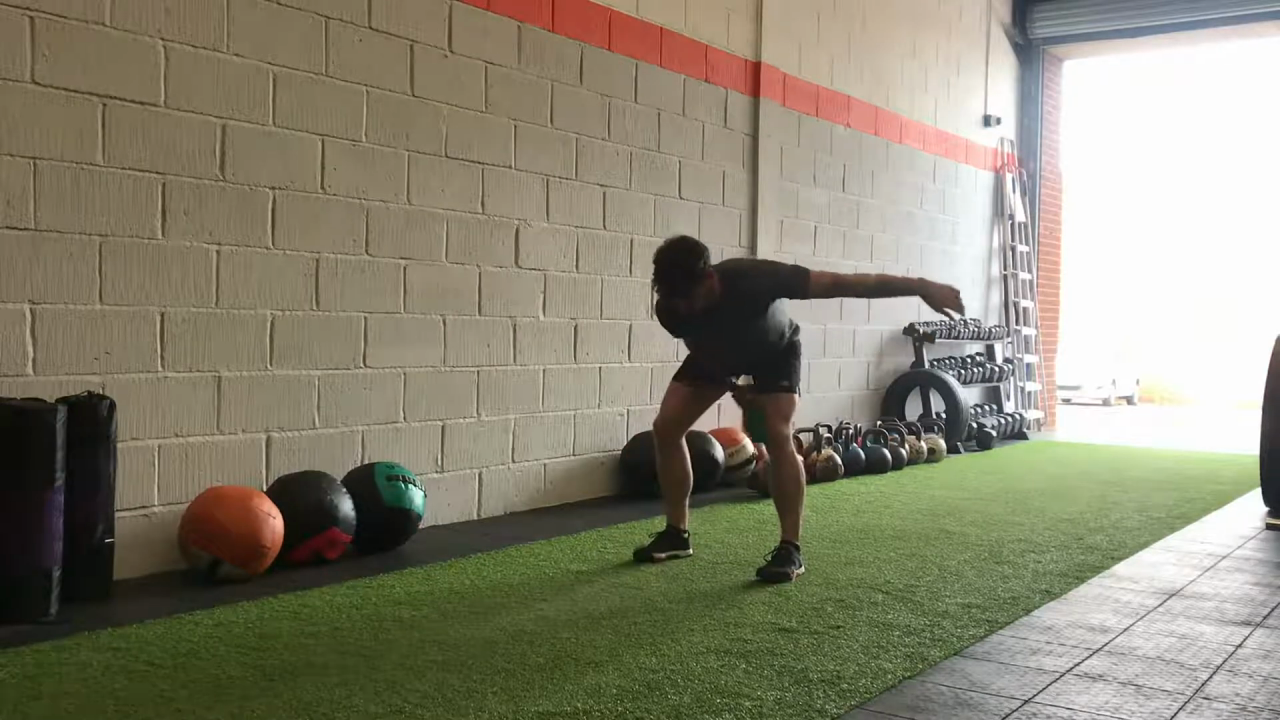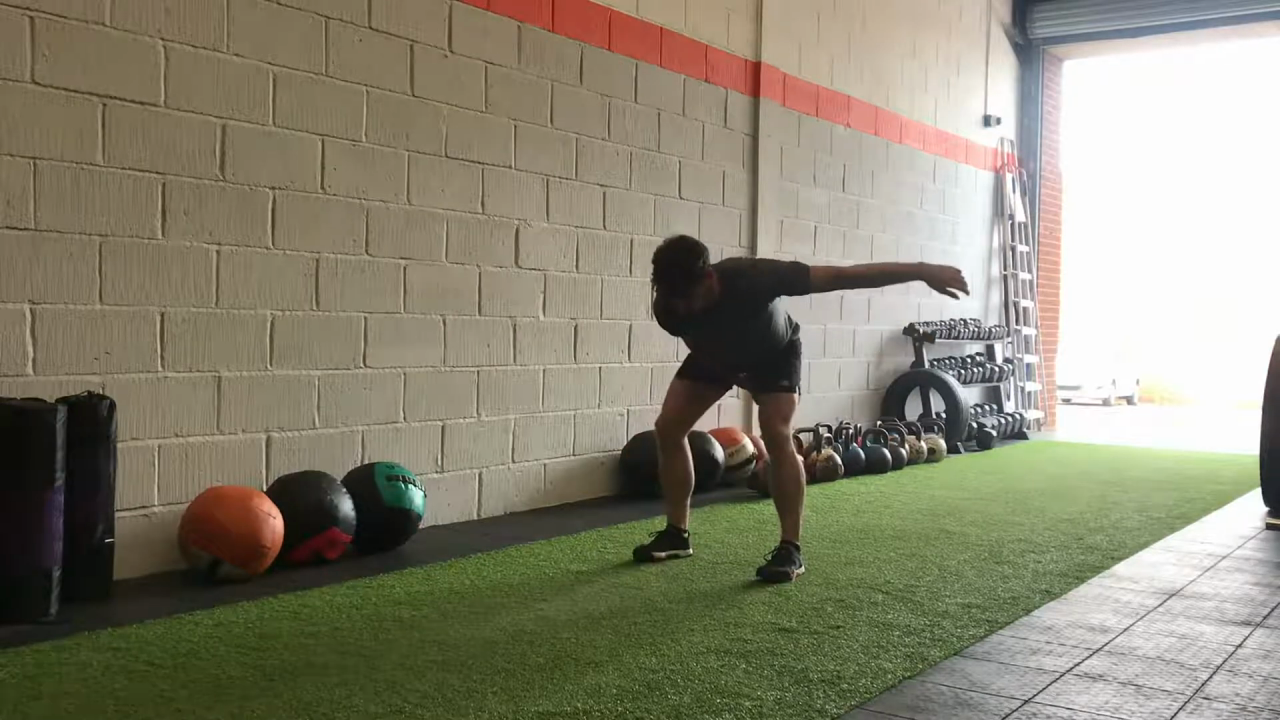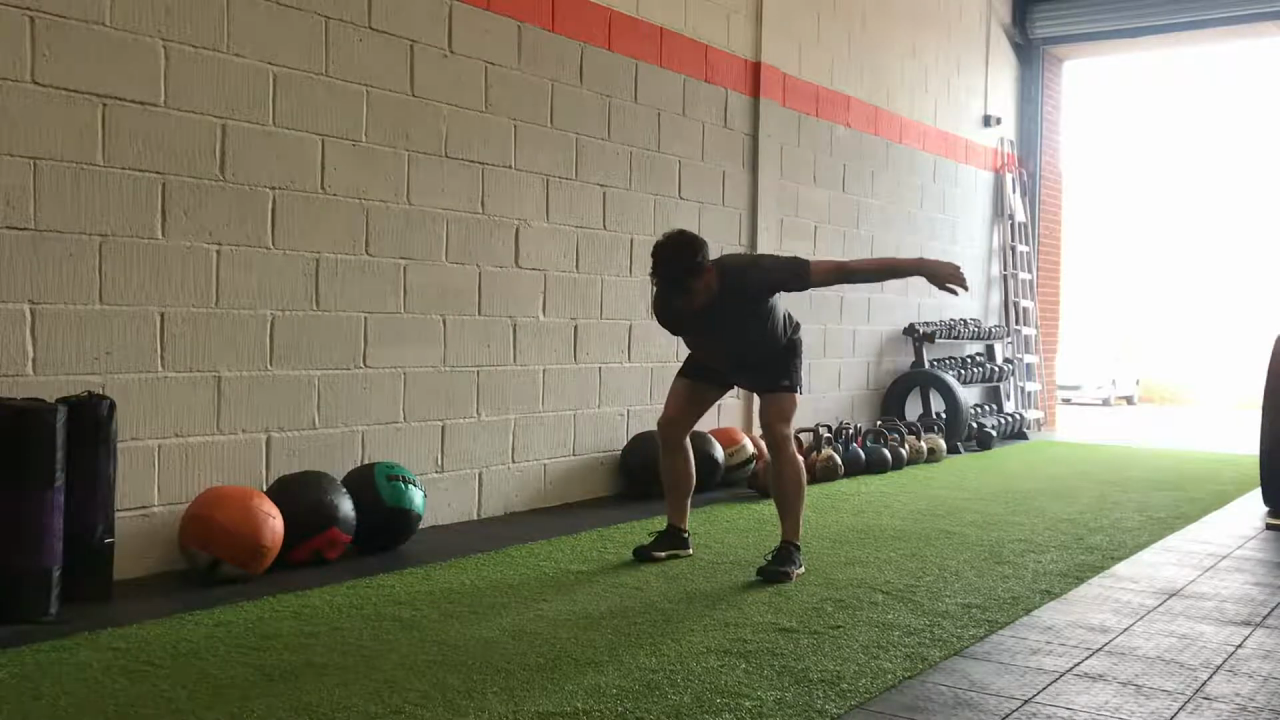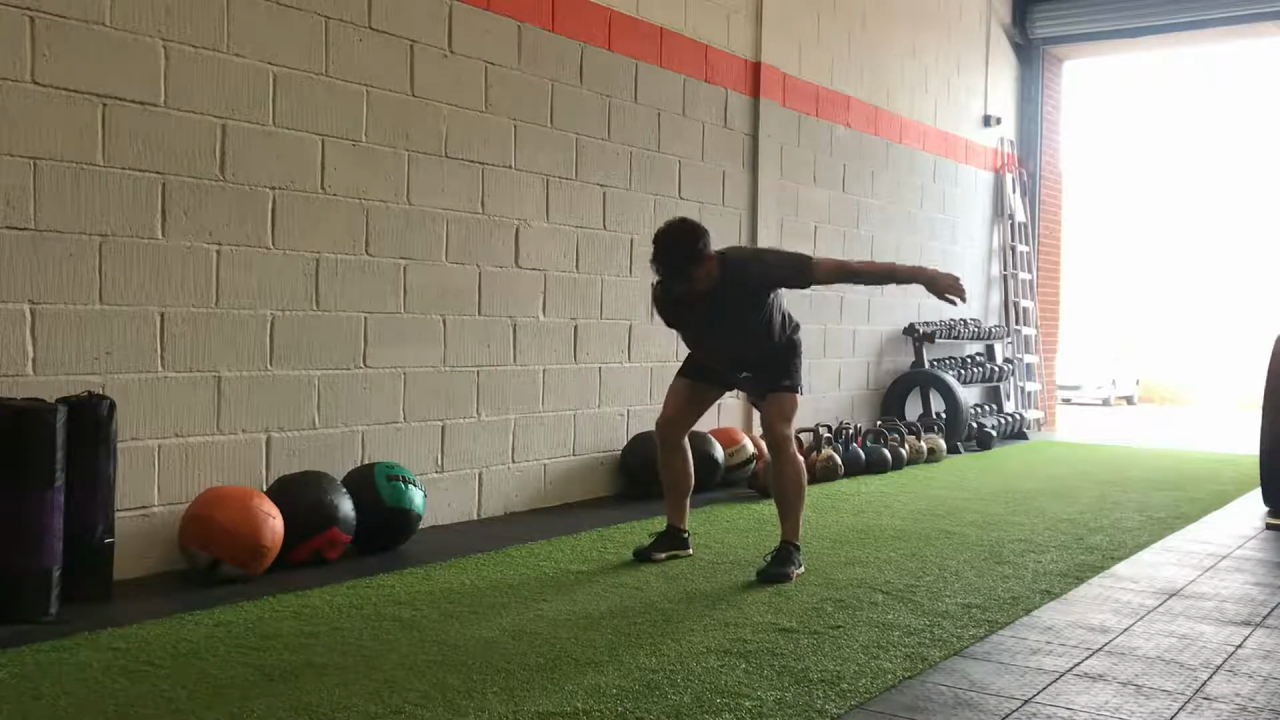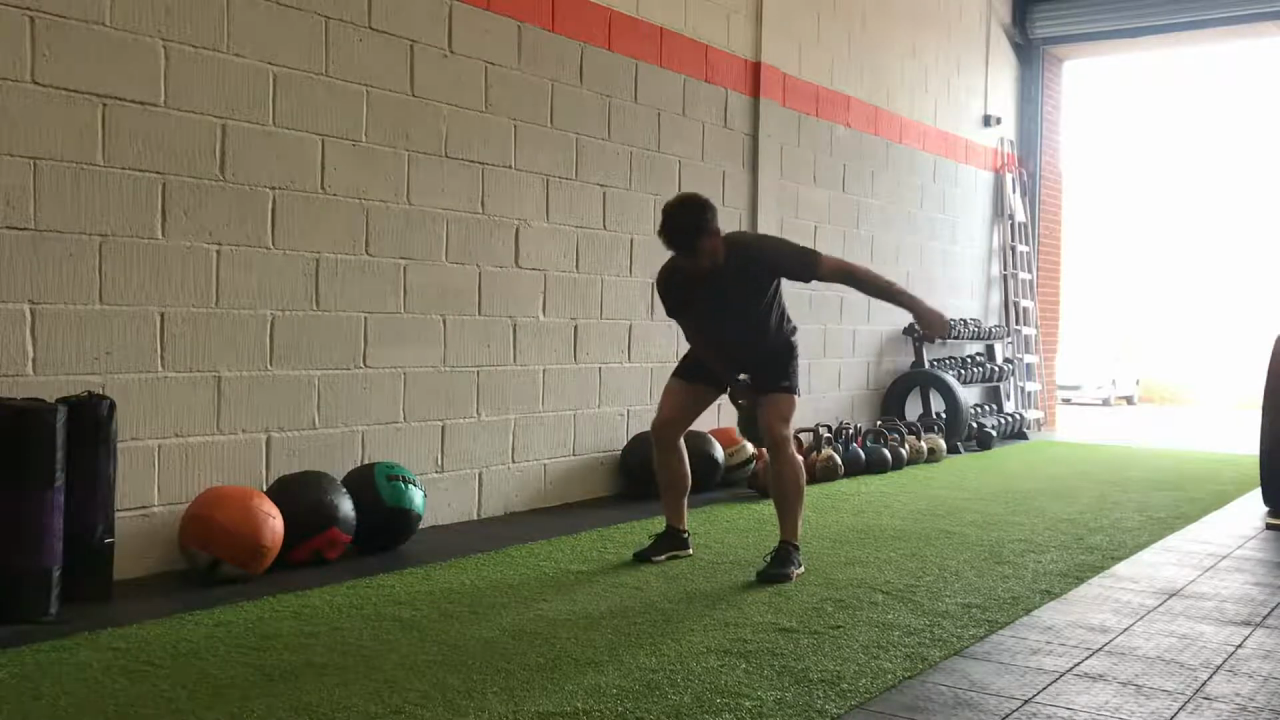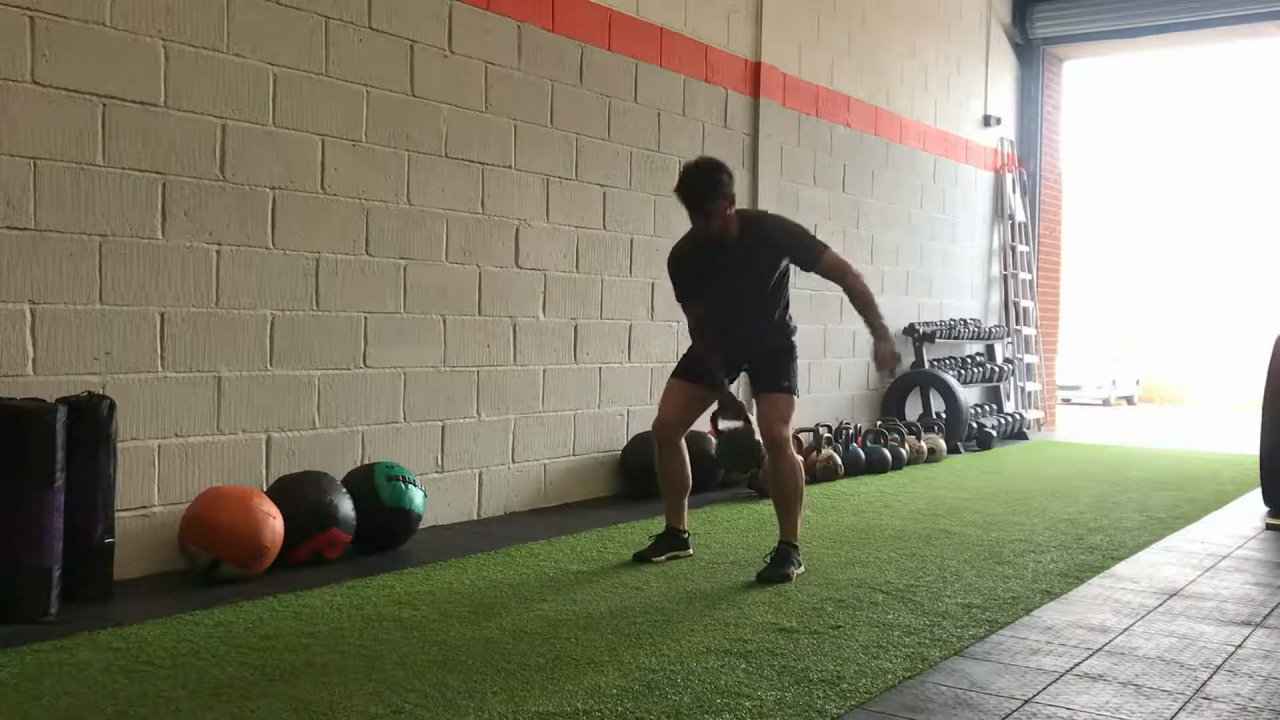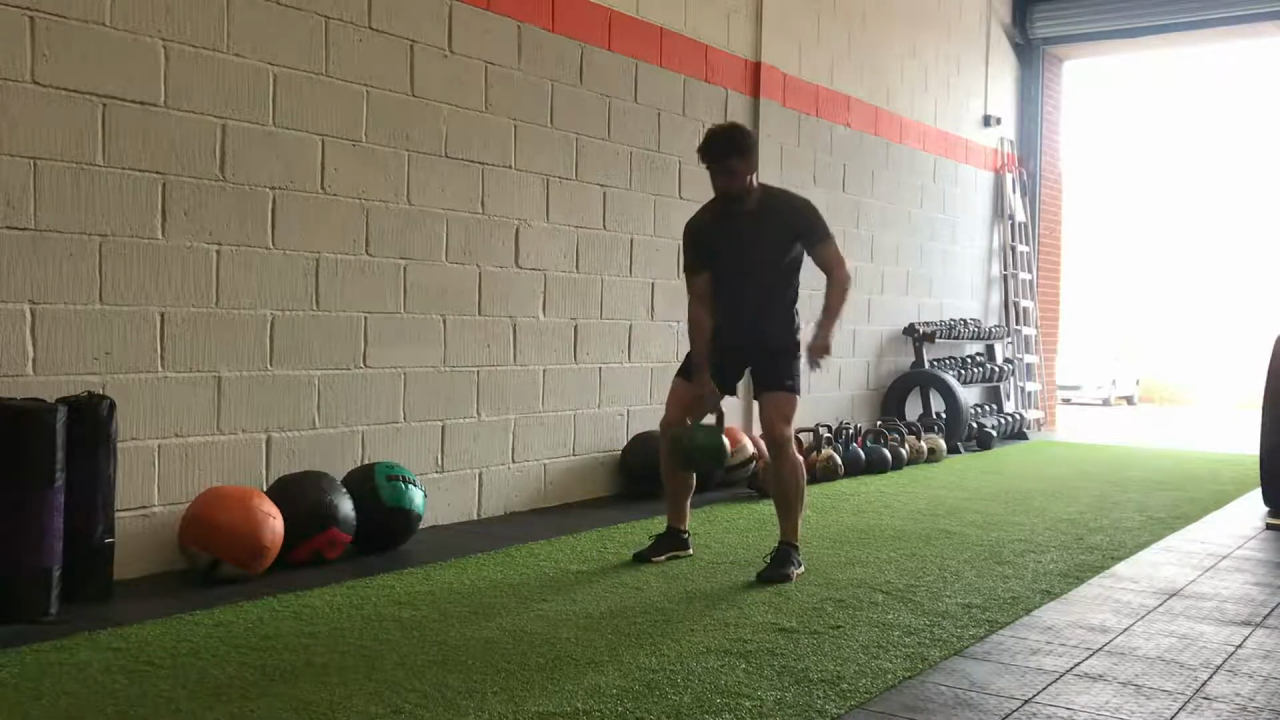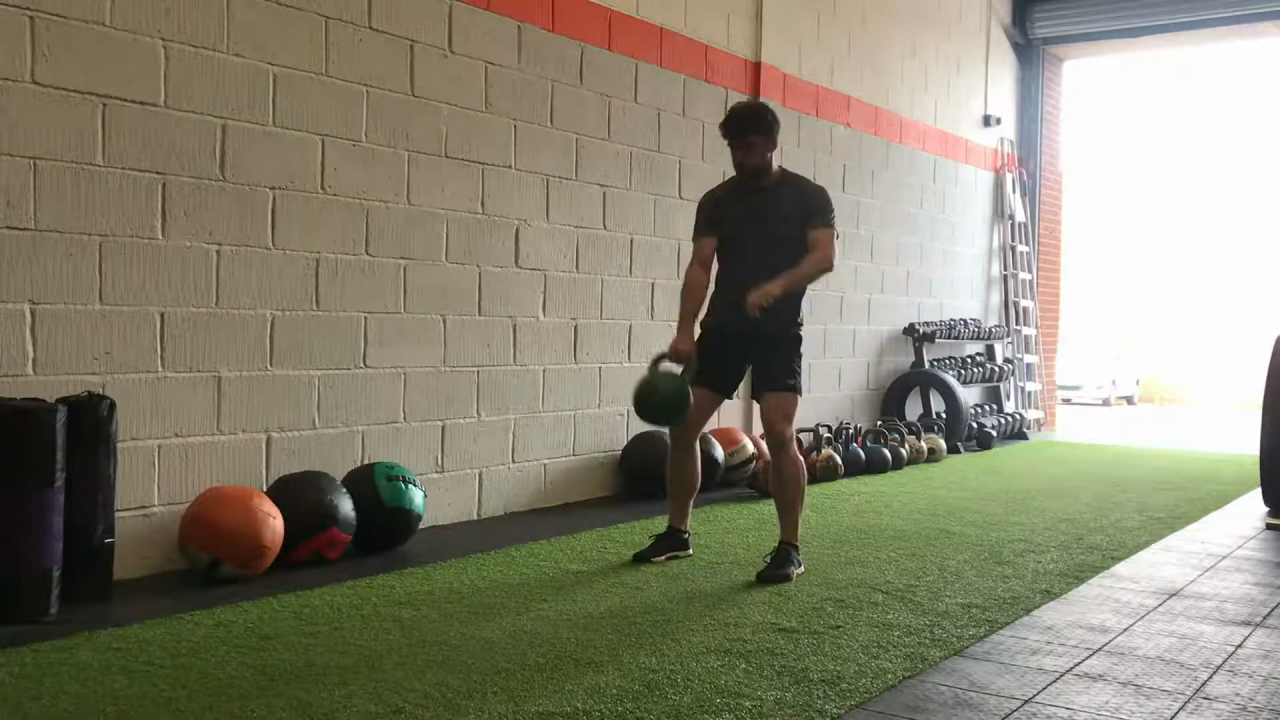
dt=0.1s
person 1, frame 1
left shoulder: (752, 278)
right shoulder: (669, 308)
left elbow: (841, 284)
right elbow: (700, 350)
left wrist: (920, 288)
left hip: (775, 351)
right hip: (717, 355)
left knee: (777, 435)
right knee: (666, 427)
left ankle: (790, 549)
right ankle: (676, 534)
person 1, frame 2
left shoulder: (752, 277)
right shoulder: (667, 307)
left elbow: (841, 276)
right elbow: (701, 348)
left wrist: (922, 272)
right wrist: (743, 383)
left hip: (775, 352)
right hip: (719, 356)
left knee: (776, 435)
right knee: (668, 426)
left ankle: (790, 548)
right ankle: (676, 533)
person 1, frame 3
left shoulder: (752, 273)
right shoulder: (666, 305)
left elbow: (843, 270)
right elbow: (700, 347)
left wrist: (922, 267)
right wrist: (743, 378)
left hip: (776, 350)
right hip: (720, 355)
left knee: (777, 434)
right knee: (670, 427)
left ankle: (790, 549)
right ankle: (676, 533)
person 1, frame 4
left shoulder: (754, 266)
right shoulder: (667, 297)
left elbow: (844, 270)
right elbow: (699, 346)
left wrist: (923, 275)
right wrist: (742, 386)
left hip: (775, 352)
right hip: (719, 354)
left knee: (778, 436)
right knee: (668, 427)
left ankle: (790, 548)
right ankle: (676, 533)
person 1, frame 5
left shoulder: (764, 254)
right shoulder: (674, 282)
left elbow: (846, 272)
right elbow: (702, 341)
left wrist: (916, 307)
right wrist: (732, 388)
left hip: (773, 349)
right hip: (716, 349)
left knee: (777, 437)
right knee: (664, 427)
left ankle: (789, 549)
right ankle: (675, 534)
person 1, frame 6
left shoulder: (773, 231)
right shoulder: (684, 255)
left elbow: (845, 276)
right elbow: (700, 328)
left wrist: (880, 336)
right wrist: (721, 391)
left hip: (772, 344)
right hip: (715, 344)
left knee: (776, 437)
right knee: (666, 426)
left ankle: (788, 549)
right ankle: (676, 533)
person 1, frame 7
left shoulder: (794, 212)
right shoulder: (702, 226)
left elbow: (838, 272)
right elbow: (700, 302)
left wrist: (824, 329)
right wrist: (703, 375)
left hip: (776, 337)
right hip: (721, 333)
left knee: (777, 435)
right knee: (671, 426)
left ankle: (789, 548)
right ankle: (677, 533)
person 1, frame 8
left shoulder: (808, 196)
right shoulder: (717, 200)
left elbow: (823, 257)
right elbow: (700, 265)
left wrist: (778, 286)
right wrist: (684, 332)
left hip: (778, 332)
right hip: (723, 328)
left knee: (779, 435)
right knee: (682, 427)
left ankle: (790, 548)
right ankle: (677, 533)
